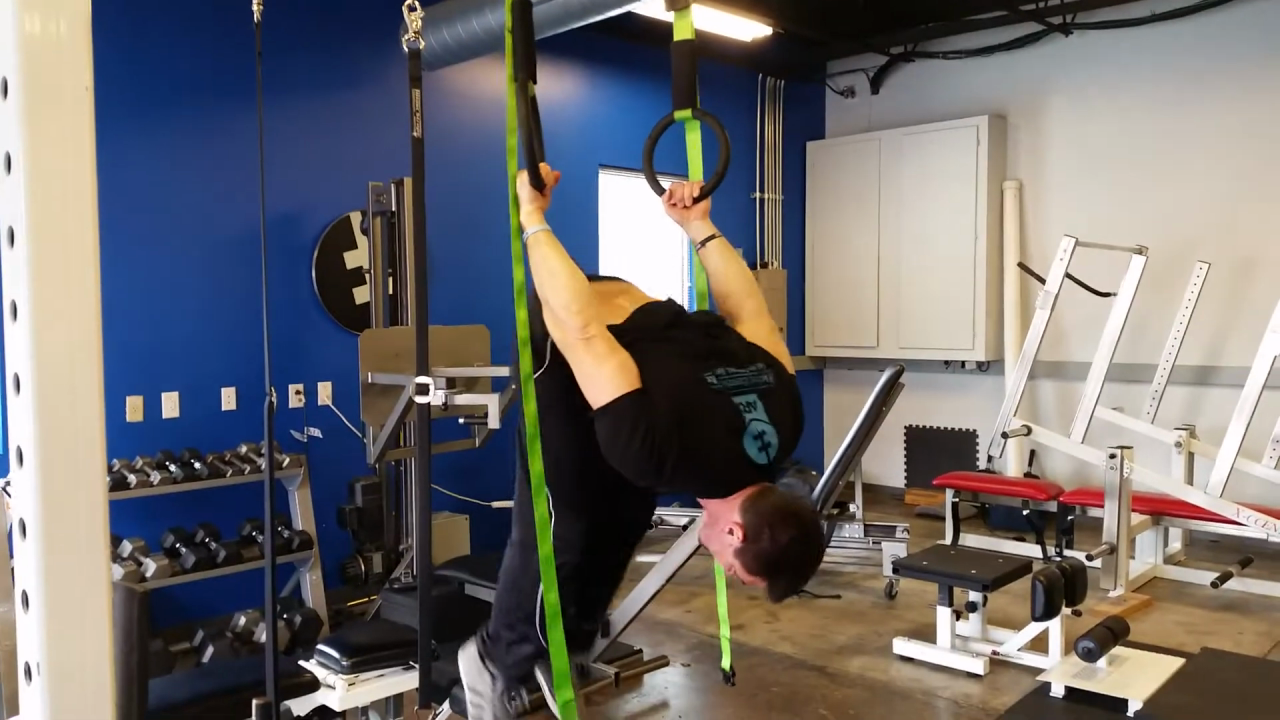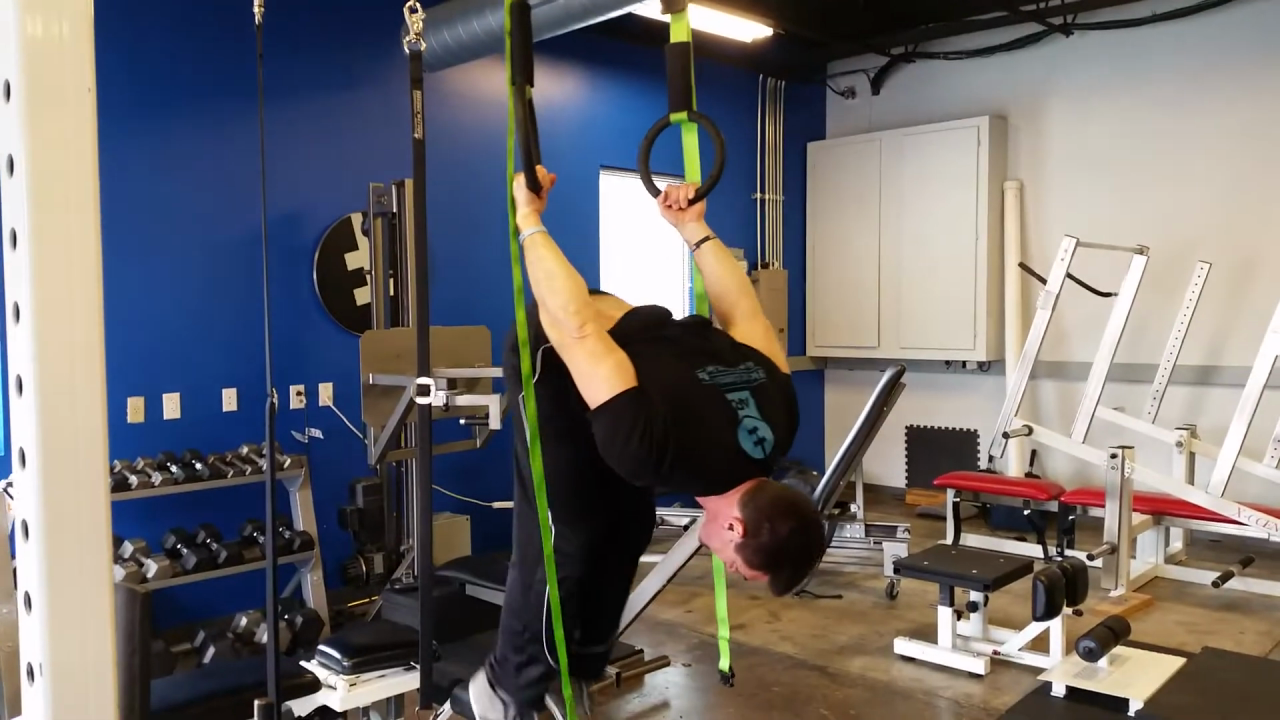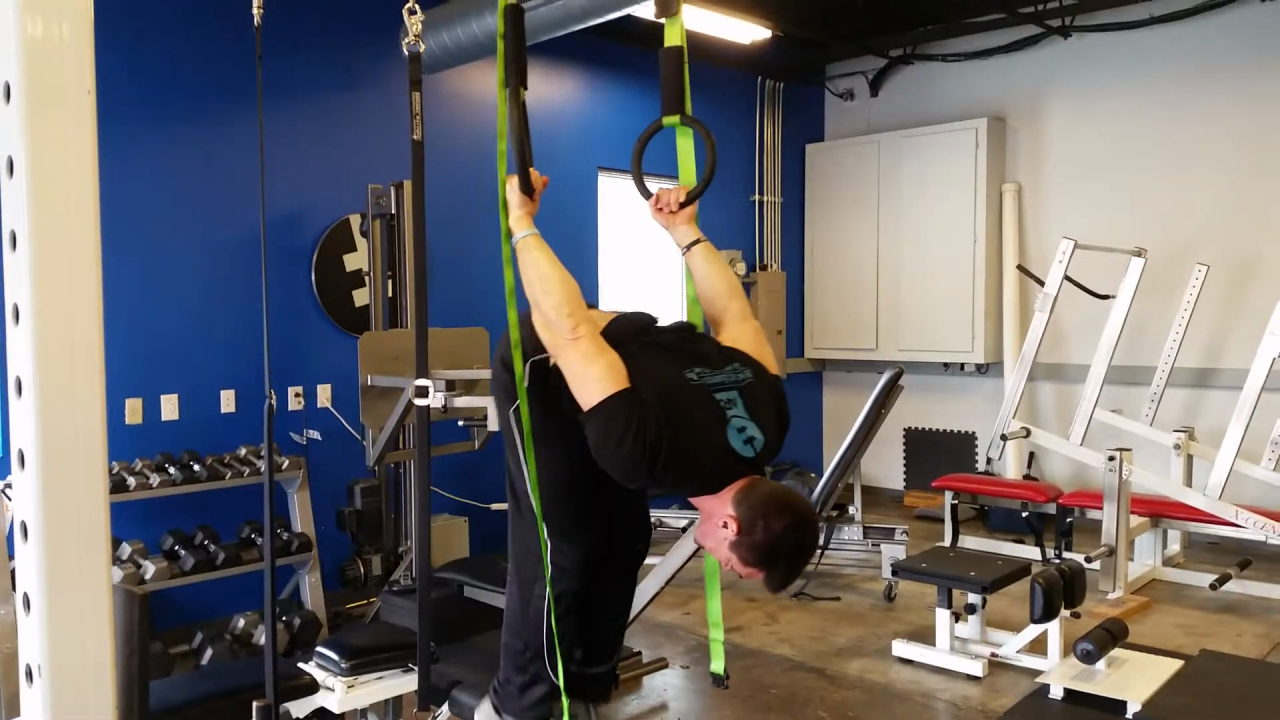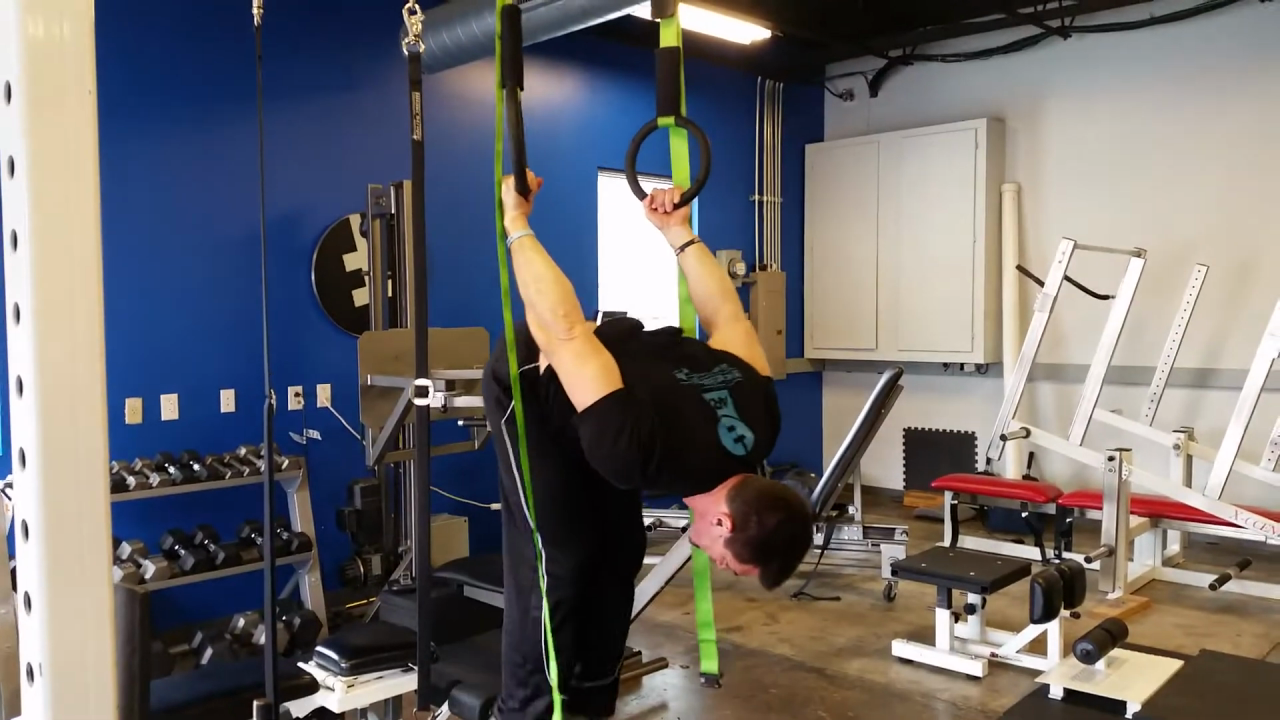
dt=0.1s
person 1, frame 1
left shoulder: (780, 421)
right shoulder: (662, 445)
left elbow: (752, 316)
right elbow: (580, 333)
left wrist: (699, 228)
right wrist: (533, 218)
left hip: (634, 321)
right hip: (559, 339)
left knee: (627, 516)
right knee: (565, 522)
left ankle: (561, 647)
right ankle: (496, 663)
person 1, frame 2
left shoulder: (775, 420)
right shoulder: (657, 446)
left elbow: (744, 316)
right elbow: (575, 333)
left wrist: (695, 230)
right wrist: (530, 221)
left hip: (620, 330)
right hip: (553, 356)
left knee: (628, 527)
right knee: (566, 536)
left ankle: (576, 669)
person 1, frame 3
left shoulder: (766, 421)
right shoulder: (651, 446)
left elbow: (734, 319)
right elbow: (567, 334)
left wrist: (685, 232)
right wrist: (522, 224)
left hip: (612, 340)
right hip: (541, 365)
left knee: (623, 543)
right knee: (561, 551)
person 1, frame 4
left shoulder: (756, 423)
right shoulder: (640, 446)
left elbow: (728, 320)
right elbow: (560, 333)
left wrist: (680, 234)
right wrist: (517, 225)
left hip: (593, 360)
right hip: (530, 381)
left knee: (618, 552)
right knee: (558, 560)
